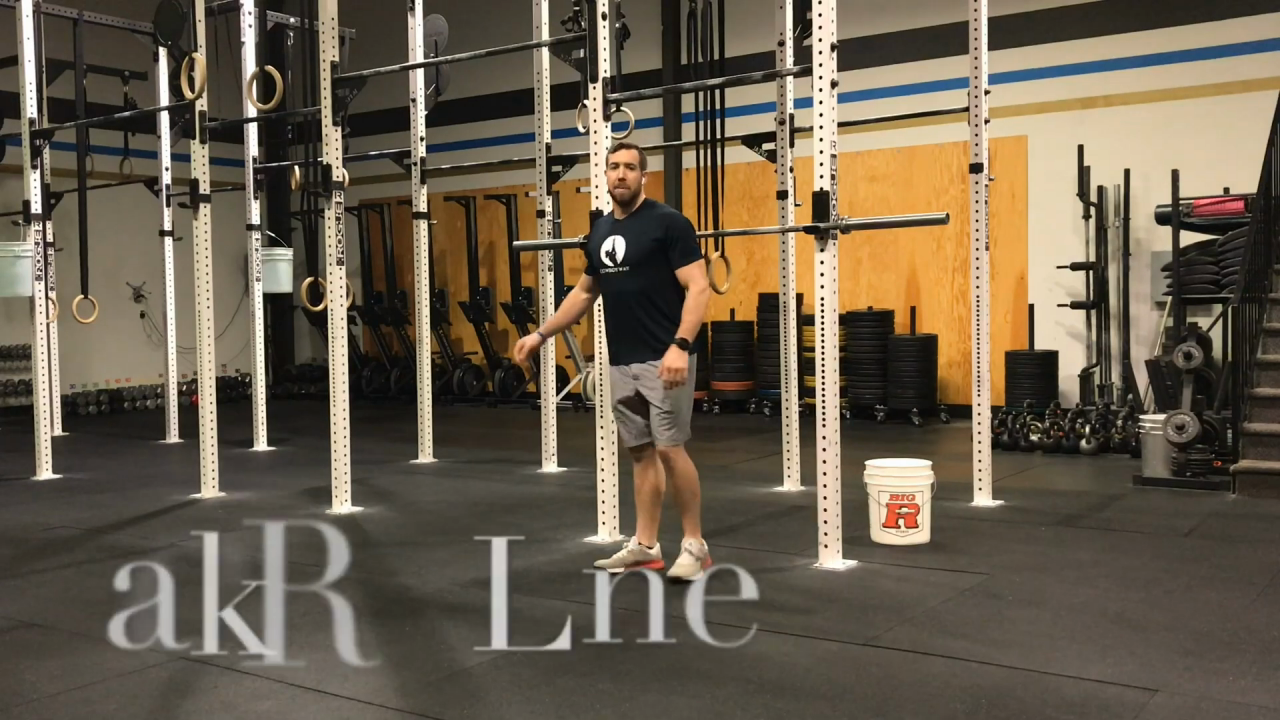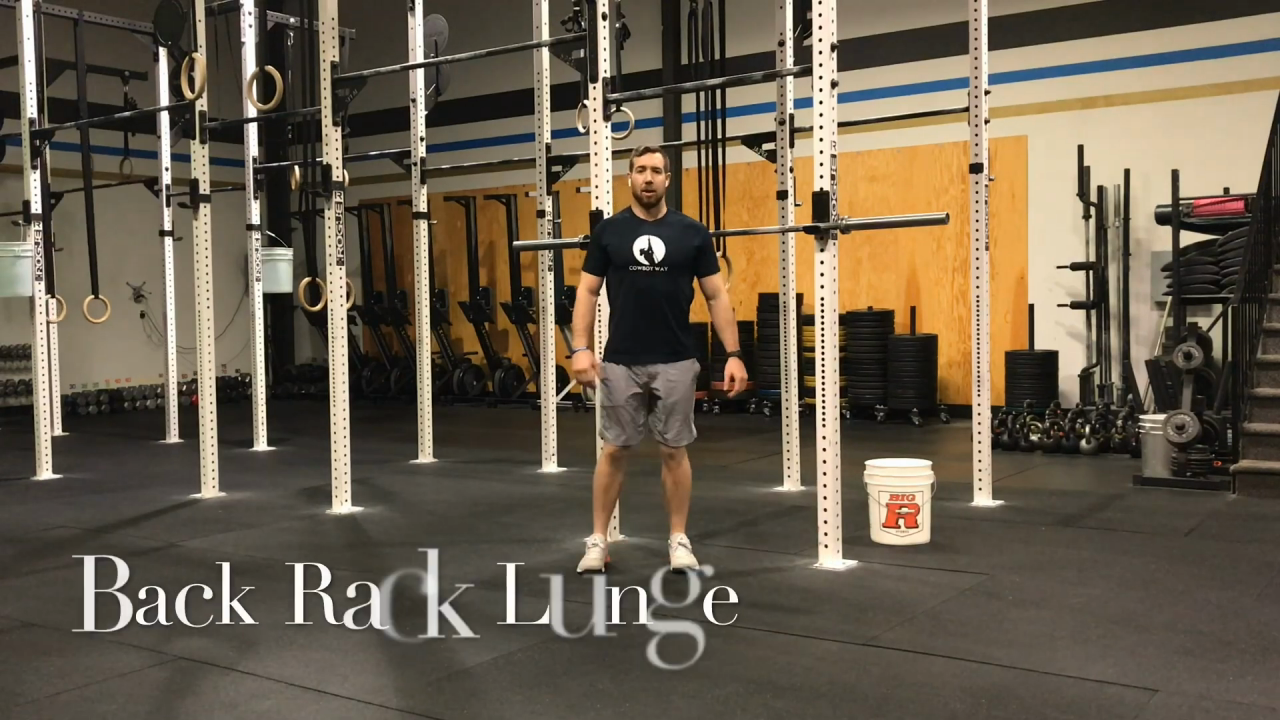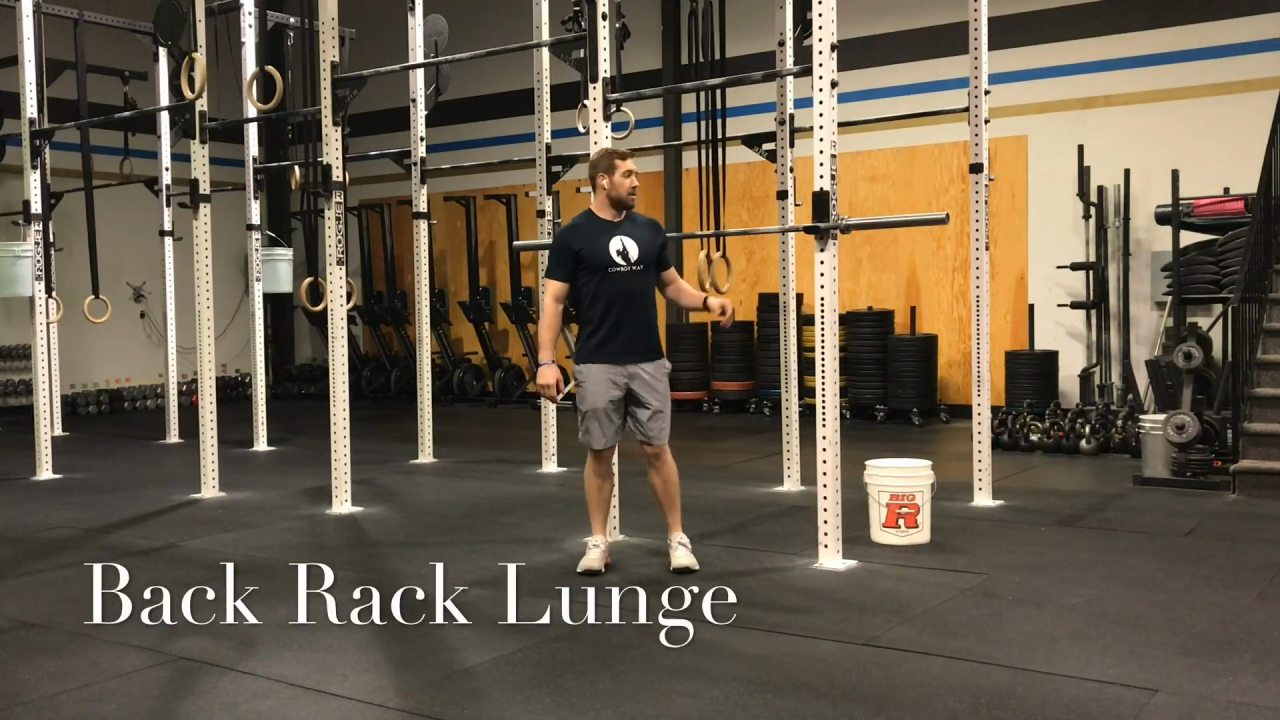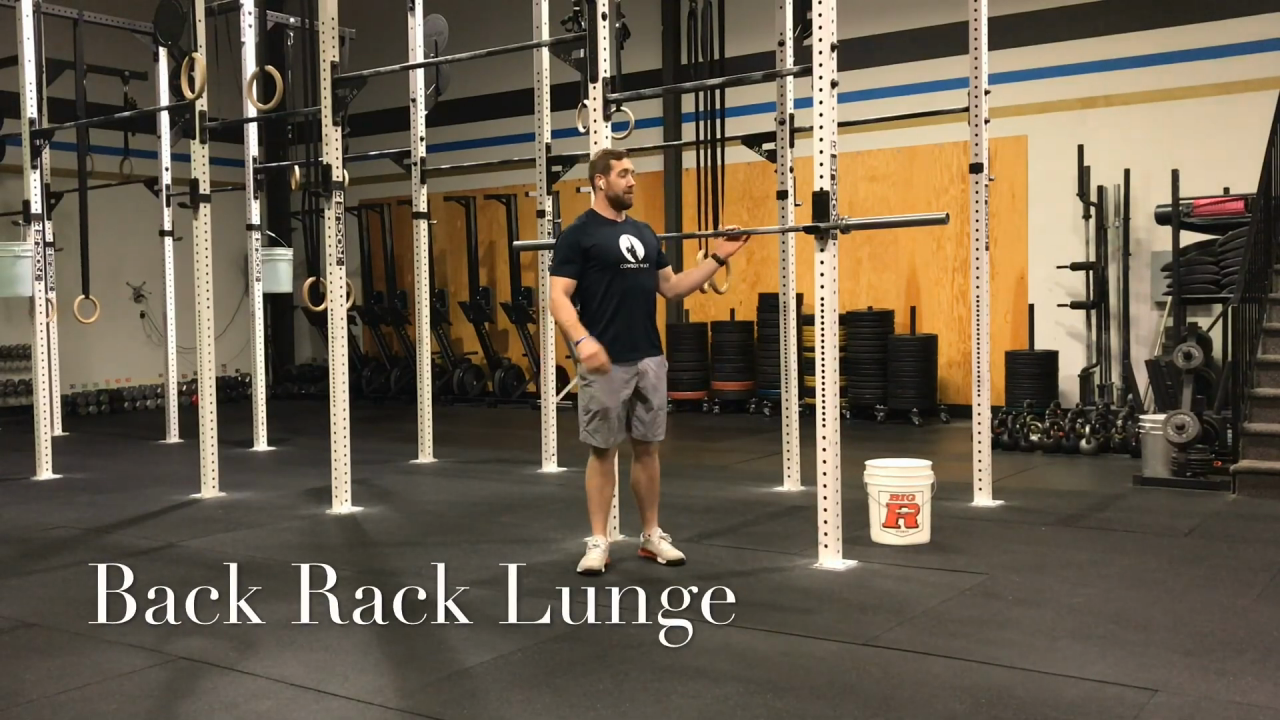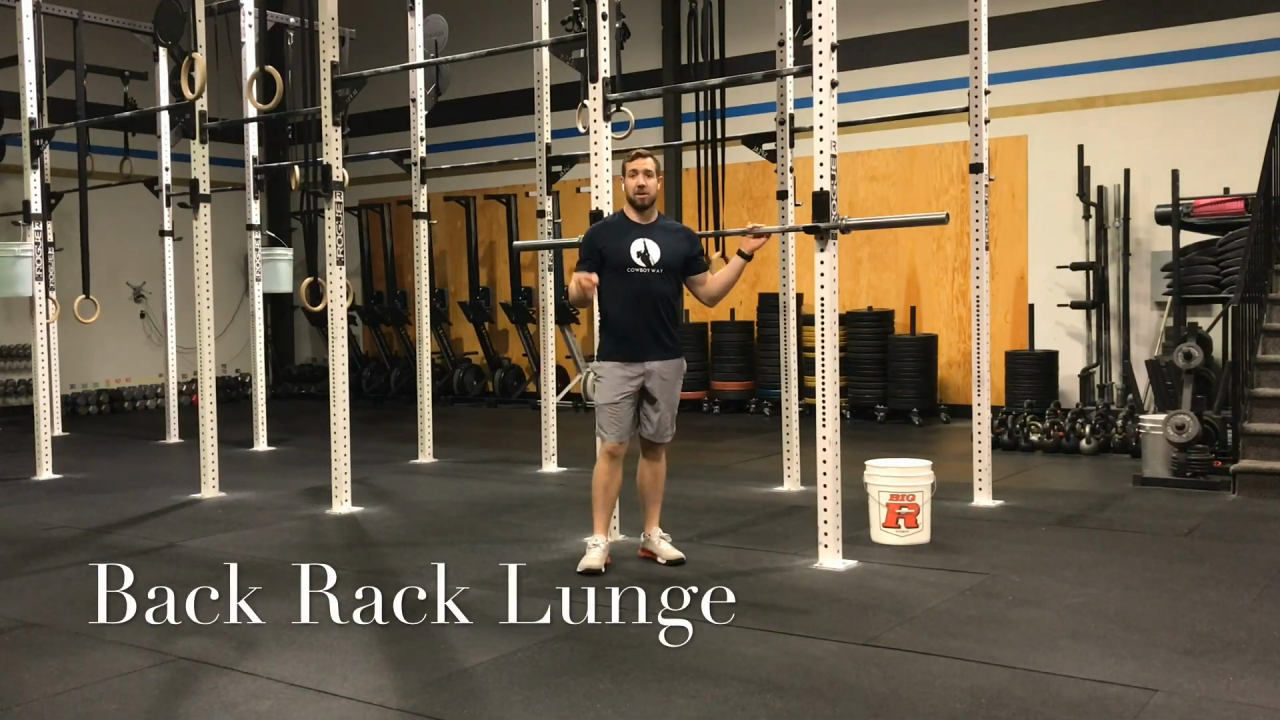
dt=0.7s
person 1, frame 1
left shoulder: (668, 223)
right shoulder: (601, 230)
left elbow: (698, 289)
right elbow: (584, 292)
left wrist: (681, 345)
right wrist: (541, 334)
left hip: (661, 357)
right hip: (622, 361)
left knee: (669, 450)
right knee: (641, 452)
left ankle: (694, 543)
right ankle: (645, 545)
person 1, frame 2
left shoulder: (692, 233)
right shoulder: (608, 231)
left elbow: (717, 297)
right elbow: (587, 292)
left wrist: (733, 354)
right wrist: (580, 347)
left hip: (675, 362)
right hip: (620, 363)
left knee: (674, 451)
right knee: (614, 451)
left ankle: (678, 539)
right ankle: (598, 539)
person 1, frame 3
left shoulder: (649, 230)
right shoulder: (574, 234)
left elbow: (671, 284)
right elbow: (553, 301)
left wrist: (707, 301)
right wrist: (546, 360)
left hip: (648, 361)
right hip: (597, 364)
left knee: (657, 450)
right knee: (600, 452)
left ankle: (678, 539)
right ankle: (598, 541)
person 1, frame 4
left shoulder: (644, 232)
right shoulder: (578, 234)
left elbow: (672, 287)
right elbow: (558, 297)
left wrist: (718, 257)
right wrist: (581, 339)
left hip: (650, 358)
right hip: (606, 362)
left knee: (647, 447)
right knee: (602, 449)
left ankle: (651, 535)
right ankle: (598, 541)
person 1, frame 5
left shoulder: (681, 236)
right shoulder: (601, 234)
left elbow: (709, 293)
right elbow: (575, 298)
left wrist: (743, 254)
right wrist: (581, 288)
left hip: (665, 360)
right hip: (617, 360)
left knee: (654, 447)
right knee: (611, 449)
left ankle: (652, 535)
right ankle: (599, 541)
